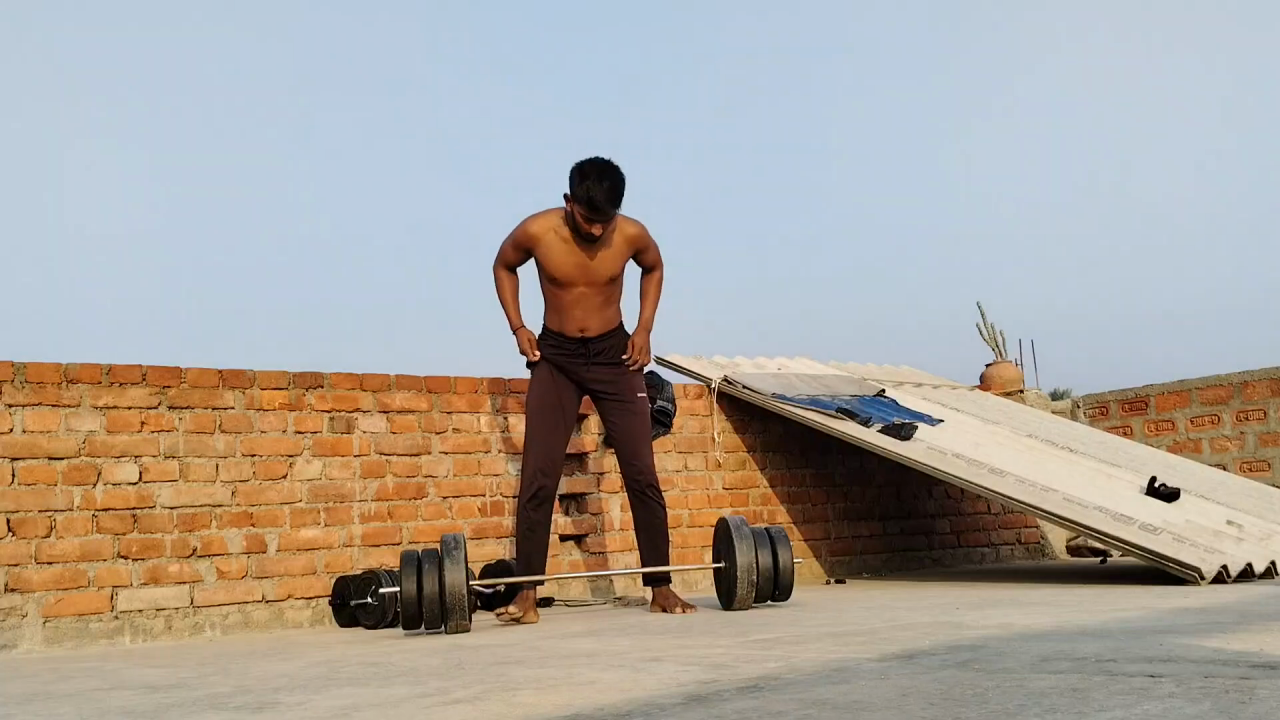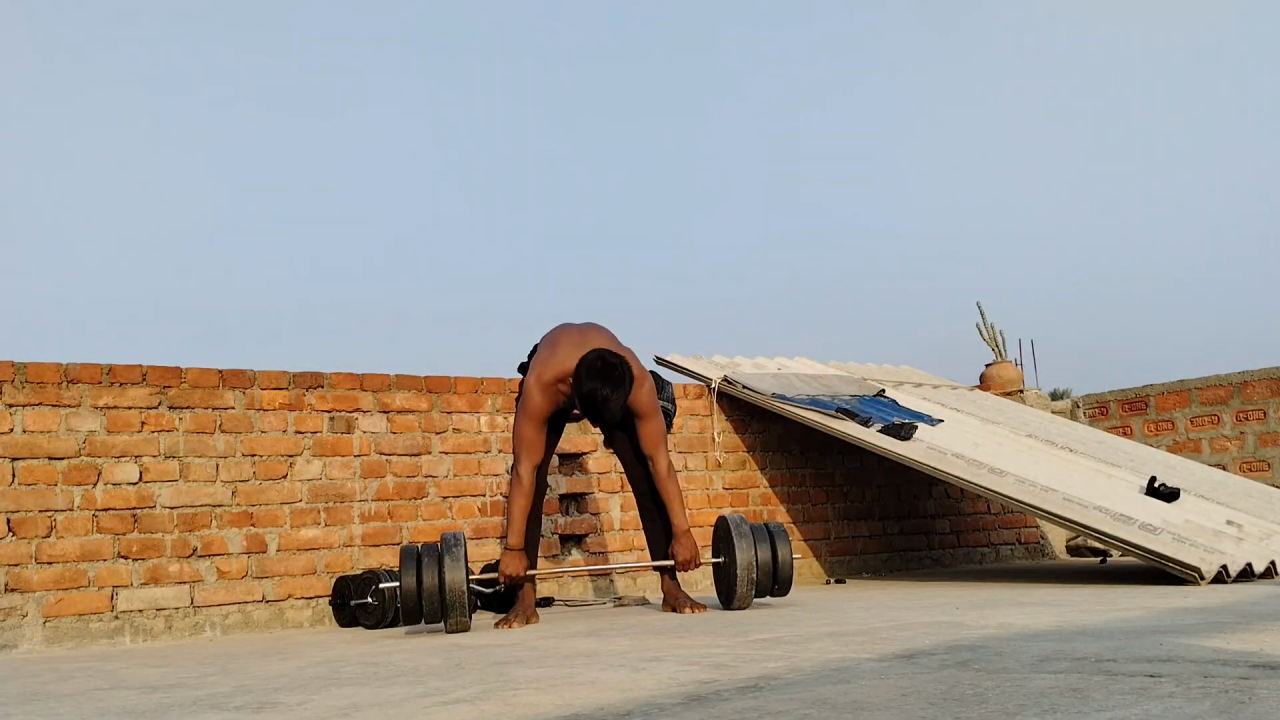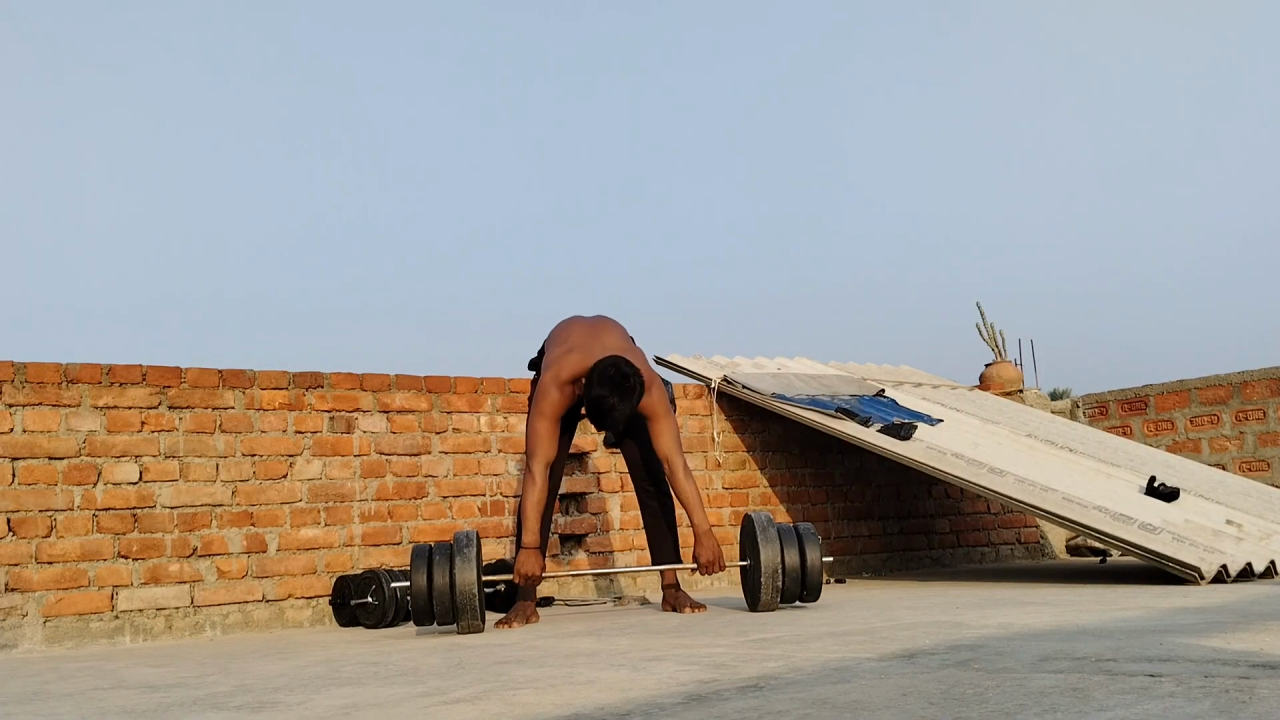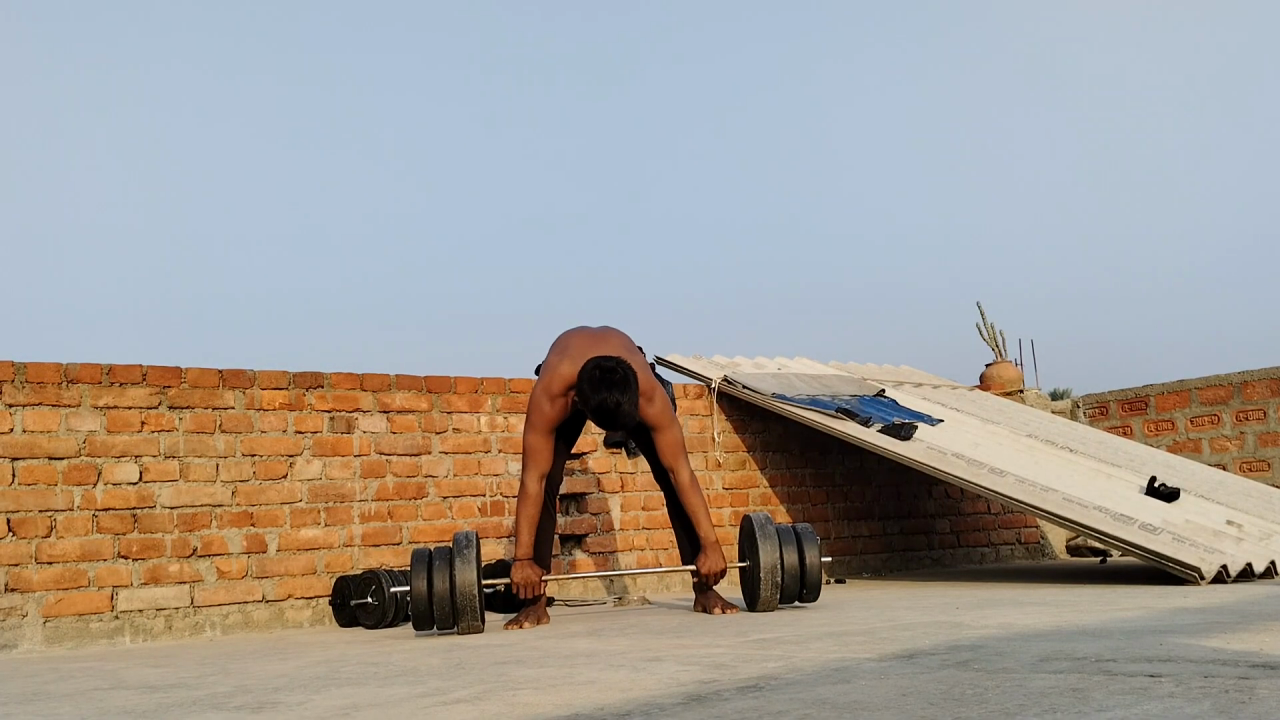
dt=1s
person 1, frame 1
left shoulder: (632, 234)
right shoulder: (535, 231)
left elbow: (654, 269)
right elbow: (503, 267)
left wrist: (644, 328)
right wrist: (518, 328)
left hip: (614, 355)
right hip: (554, 358)
left knee: (641, 474)
right knee: (539, 474)
left ankle: (661, 588)
right ankle: (528, 592)
person 1, frame 2
left shoulder: (639, 384)
right shoulder: (542, 386)
left elbow: (659, 461)
right elbow: (525, 470)
left wrist: (682, 532)
right wrist: (514, 547)
left hip: (612, 377)
right hip: (554, 374)
left knee: (644, 472)
right knee: (534, 474)
left ankle: (671, 588)
right ankle: (525, 599)
person 1, frame 3
left shoulder: (648, 387)
right shoulder: (556, 384)
left elbow: (674, 463)
right elbow: (537, 469)
left wrist: (704, 534)
right wrist: (530, 547)
left hip: (622, 381)
right hip: (566, 375)
left knee: (650, 472)
right knee: (548, 475)
left ankle: (671, 587)
right ankle: (526, 600)
person 1, frame 4
left shoulder: (649, 393)
right shoulder: (551, 394)
left elbow: (680, 471)
right elbow: (533, 480)
left wrist: (710, 545)
right wrist: (523, 558)
left hip: (626, 379)
right hip: (567, 382)
left knee: (668, 474)
right knee: (547, 480)
left ankle: (703, 588)
right ankle: (536, 601)
